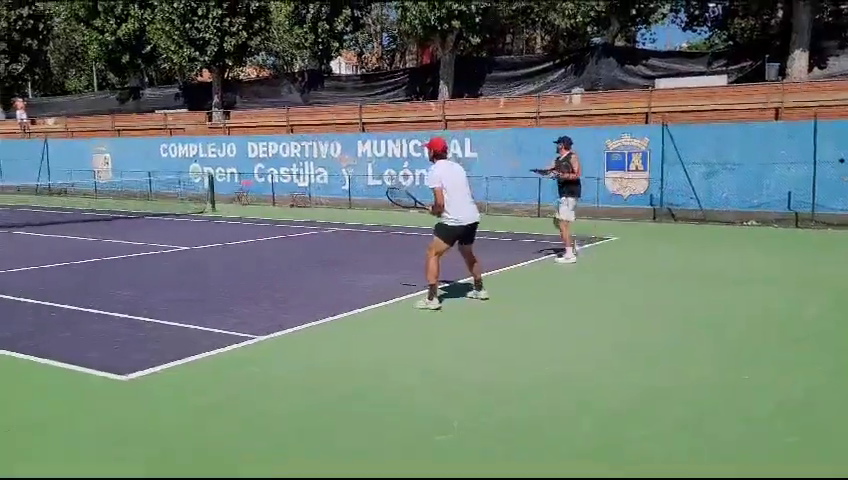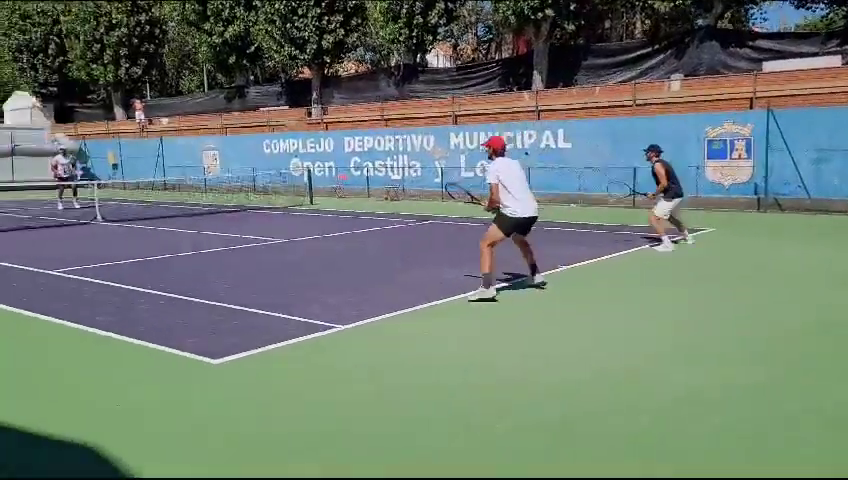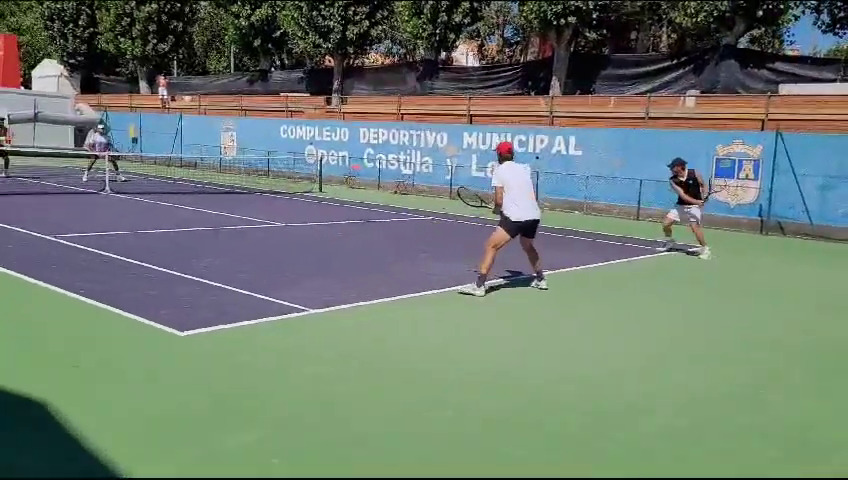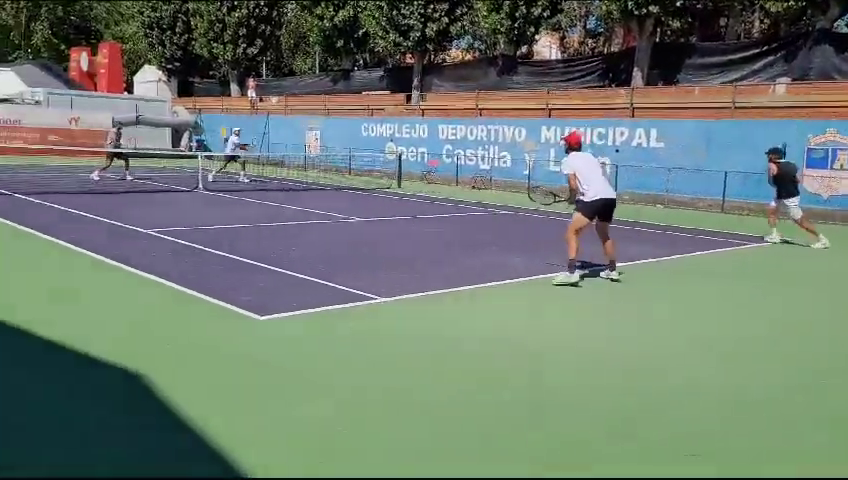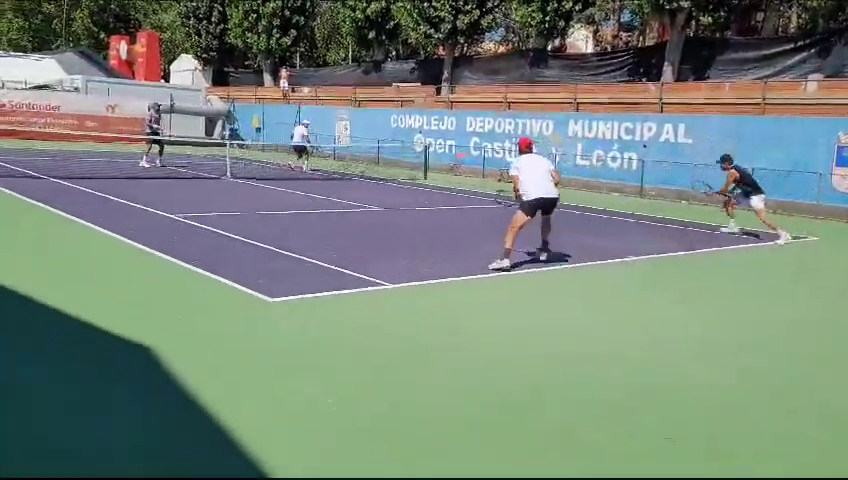
dt=0.7s
person 1, frame 1
left shoulder: (435, 170)
right shoulder: (458, 167)
left elbow: (440, 203)
left wrist: (434, 210)
left hip: (453, 221)
right hip: (472, 217)
left knee: (433, 254)
right knee: (467, 253)
left ankle: (432, 298)
right ankle: (479, 289)
person 1, frame 2
left shoulder: (493, 167)
right shoulder: (515, 164)
left elbow: (495, 198)
left wrist: (489, 206)
right wrist: (497, 205)
left hip: (514, 214)
right hip: (532, 212)
left knee: (486, 245)
right knee: (519, 240)
left ankle: (487, 288)
right ankle: (535, 275)
person 1, frame 3
left shoulder: (499, 170)
right shoulder: (525, 169)
left elbow: (499, 199)
left wrist: (498, 209)
left hip: (516, 218)
right hip: (534, 216)
left knee: (491, 247)
right knee: (528, 246)
left ankle: (479, 285)
right ankle: (540, 279)
person 1, frame 4
left shoulder: (569, 160)
right shoulder: (592, 158)
left elbow: (573, 185)
left wrist: (572, 198)
right wrist: (579, 198)
left hip: (593, 199)
right hip: (610, 197)
left knee: (571, 232)
right knee: (603, 233)
left ankle: (571, 272)
right ankle: (612, 270)
person 1, frame 5
left shoulder: (516, 163)
right shoulder: (544, 159)
left elbow: (516, 186)
right elbow: (557, 179)
left wrist: (518, 197)
left hip: (532, 198)
right hip: (552, 197)
left knee: (513, 228)
right knee: (546, 219)
left ankle: (504, 260)
right ankle: (543, 250)
